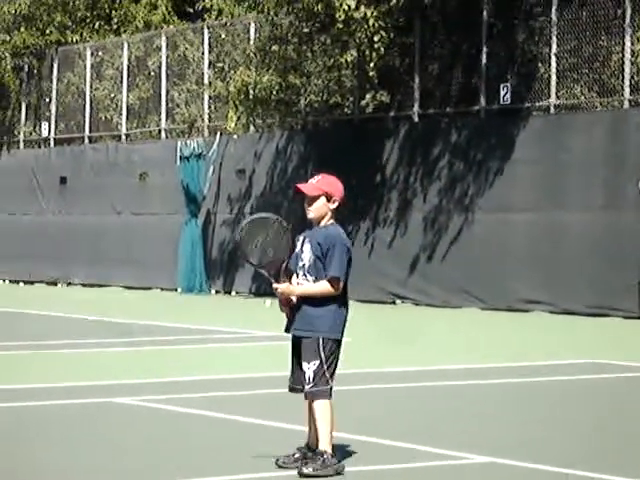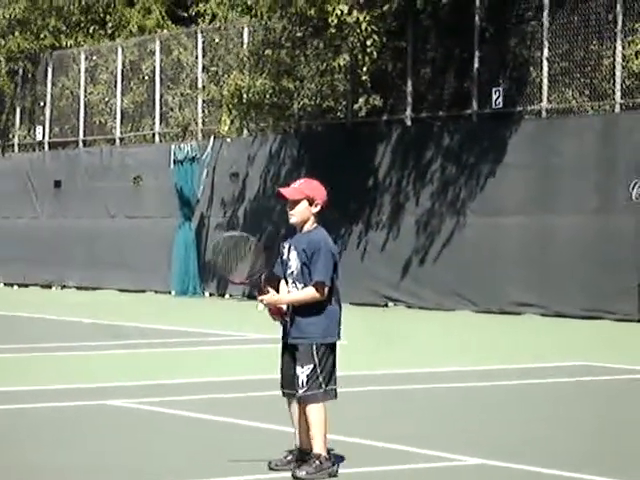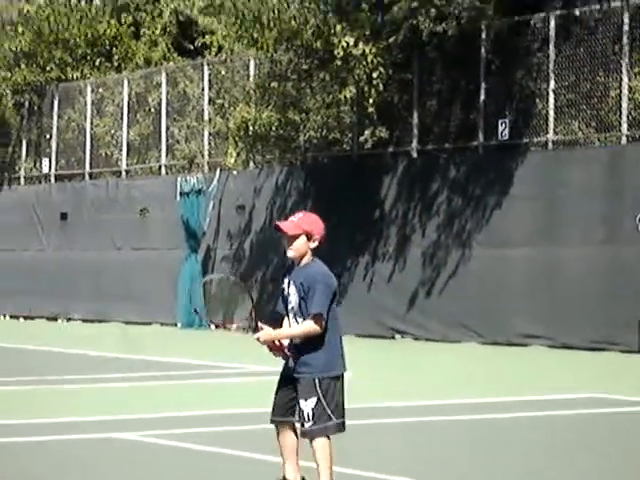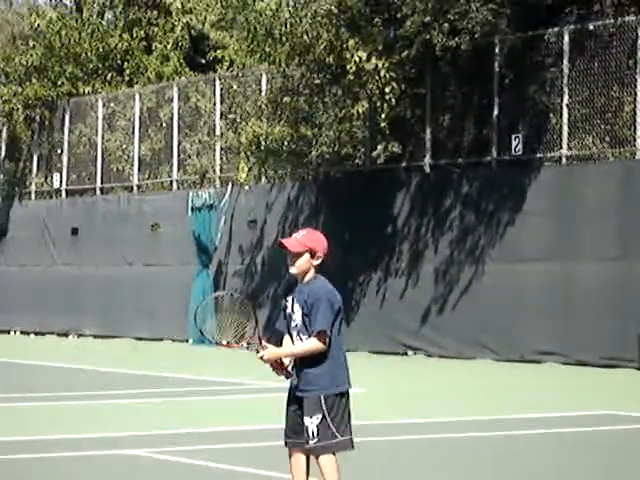
dt=0.2s
person 1, frame 1
left shoulder: (335, 238)
right shoulder: (305, 236)
left elbow: (333, 285)
left wrist: (295, 290)
right wrist: (286, 295)
left hip: (322, 326)
right hip: (303, 323)
left knee: (318, 388)
right knee: (309, 388)
left ankle: (328, 455)
right ankle: (312, 448)
person 1, frame 2
left shoulder: (320, 243)
right shoulder: (291, 242)
left elbow: (319, 290)
left wrist: (281, 300)
right wrist: (277, 303)
left hip: (315, 332)
right hip: (294, 329)
left knee: (311, 393)
right knee: (293, 392)
right ankle: (303, 450)
person 1, frame 3
left shoulder: (318, 276)
right shoulder: (292, 275)
left elbow: (316, 324)
left wrist: (277, 335)
right wrist: (280, 340)
left hip: (318, 365)
right hip: (296, 362)
left knee: (316, 427)
right knee: (282, 418)
person 1, frame 4
left shoulder: (321, 293)
right shoulder: (295, 293)
left elbow: (321, 342)
left wrist: (280, 353)
right wrist: (283, 361)
left hip: (323, 385)
right hip: (301, 382)
left knee: (321, 446)
right knee: (296, 443)
